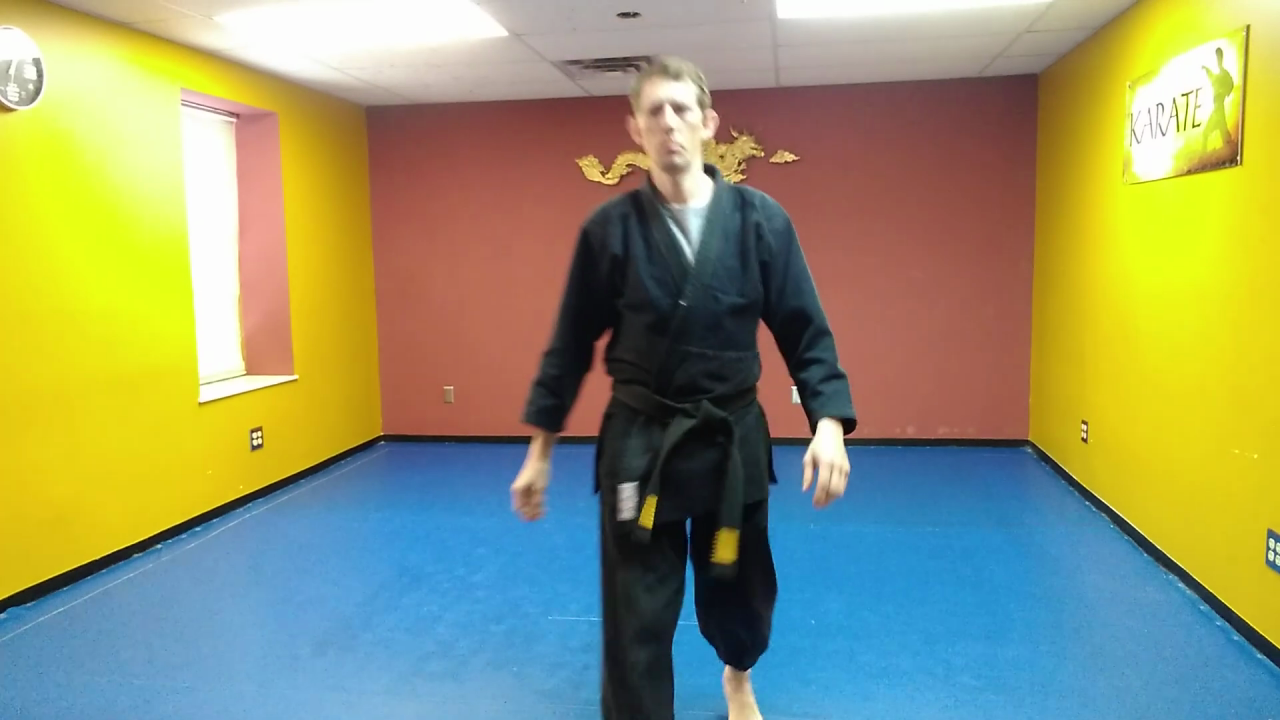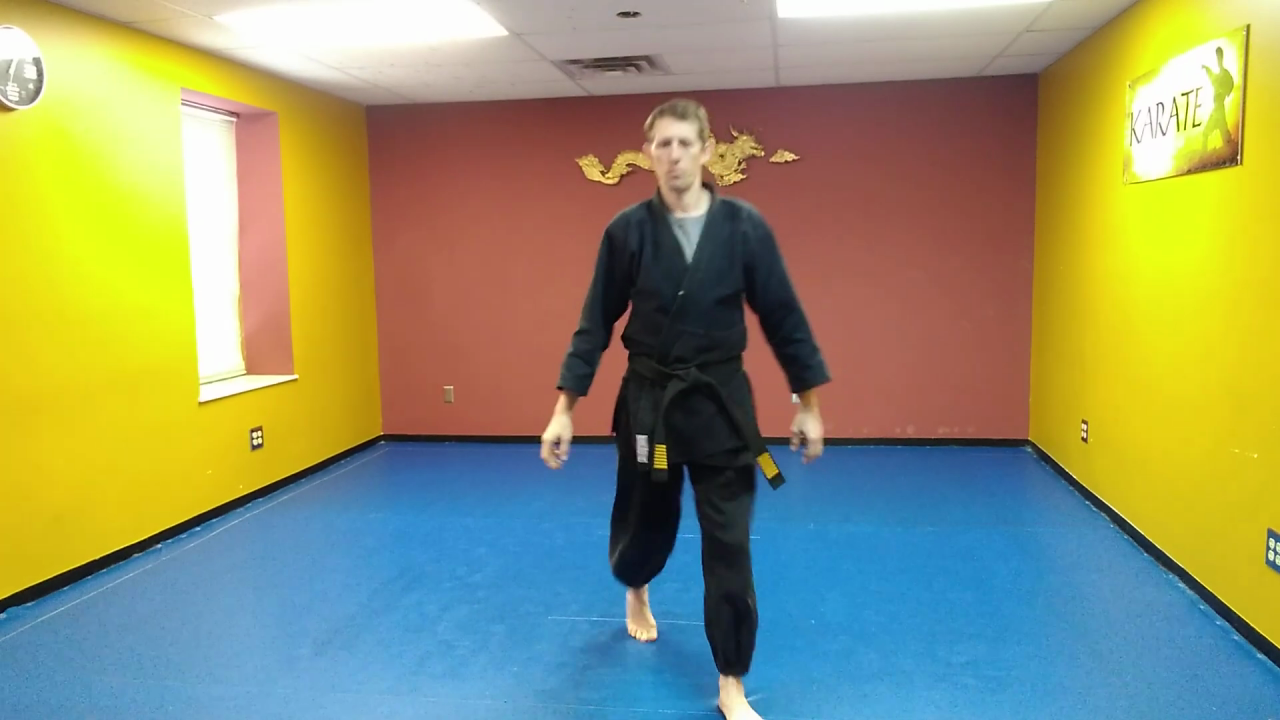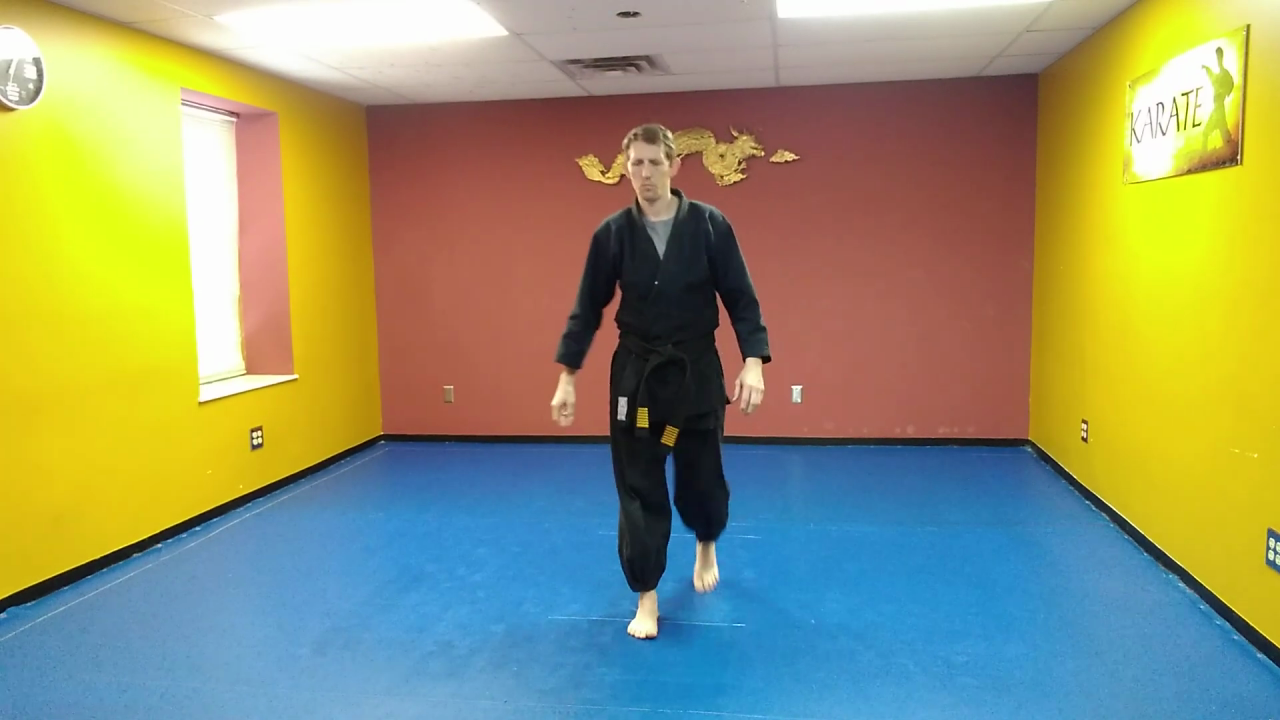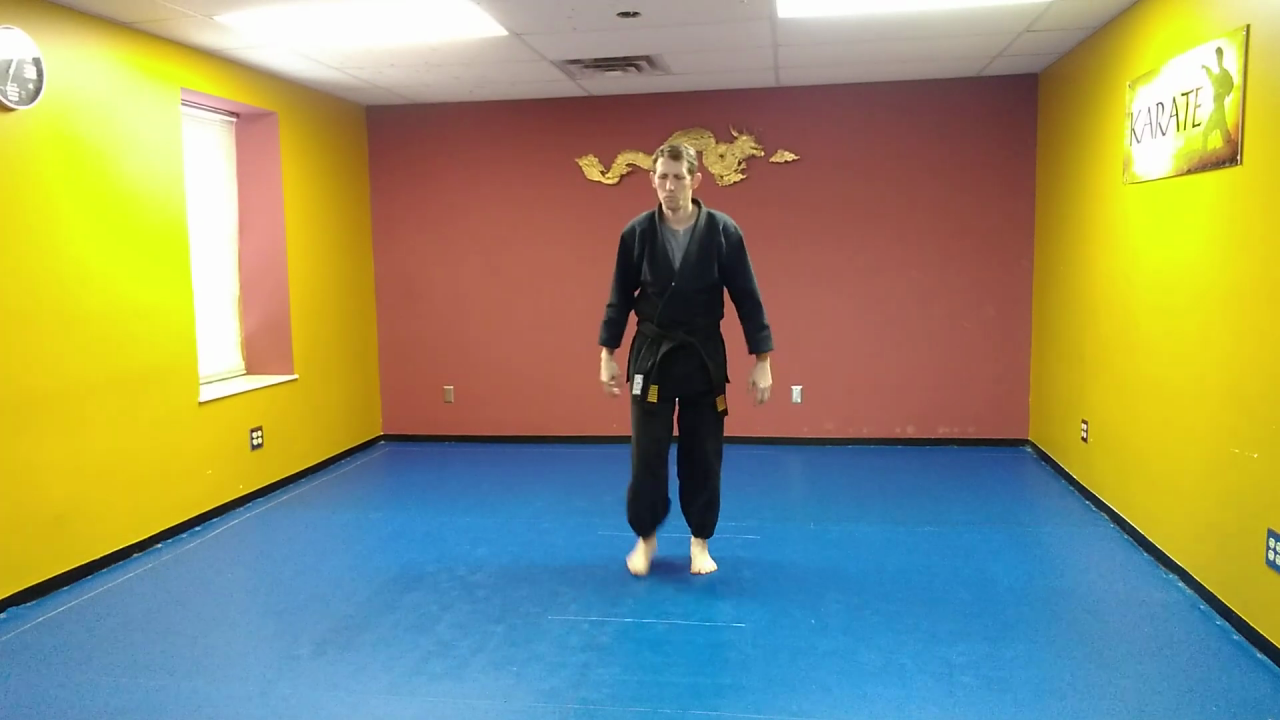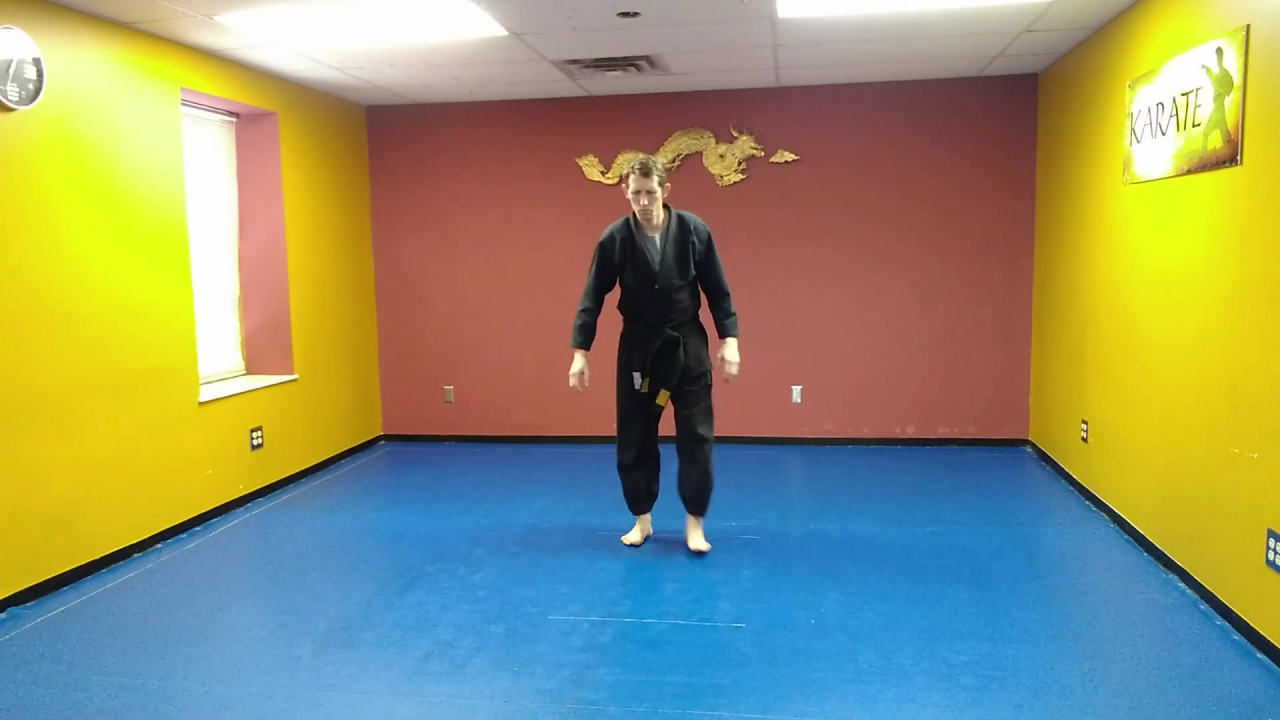
dt=0.5s
person 1, frame 1
left shoulder: (760, 218)
right shoulder: (609, 227)
left elbow: (805, 331)
right elbow: (572, 341)
left wrist: (828, 423)
right wrist: (539, 448)
left hip: (732, 437)
right hip: (638, 440)
left knee: (740, 591)
right knee: (637, 623)
person 1, frame 2
left shoulder: (745, 226)
right shoulder: (627, 230)
left elbow: (783, 317)
right elbow: (595, 322)
left wrist: (808, 401)
right wrist: (564, 407)
left hip: (721, 398)
right hip: (648, 397)
left knee: (728, 544)
right knee: (644, 523)
right ankle: (638, 595)
person 1, frame 3
left shoulder: (709, 224)
right shoulder: (612, 232)
left elbow: (741, 298)
right elbow: (588, 308)
left wrist: (753, 361)
right wrist: (567, 376)
left hip: (696, 368)
right hip: (635, 370)
left knee: (700, 476)
right knee: (639, 487)
left ankle: (706, 547)
right ankle: (646, 600)
person 1, frame 4
left shoulder: (723, 232)
right shoulder: (637, 233)
left elbow: (747, 299)
right elbow: (620, 299)
left wrist: (761, 361)
right wrist: (608, 355)
left hip: (703, 355)
right hip: (651, 353)
left knee: (702, 456)
right knee: (647, 454)
left ankle: (700, 543)
right ankle: (645, 539)
person 1, frame 5
left shoulder: (693, 230)
right shoulder: (614, 238)
left elbow: (717, 290)
right elbow: (593, 297)
left wrist: (730, 341)
right wrist: (580, 353)
left hip: (687, 344)
right hip: (639, 346)
left knee: (696, 437)
right knee: (634, 440)
left ankle: (695, 522)
right ankle: (642, 519)
